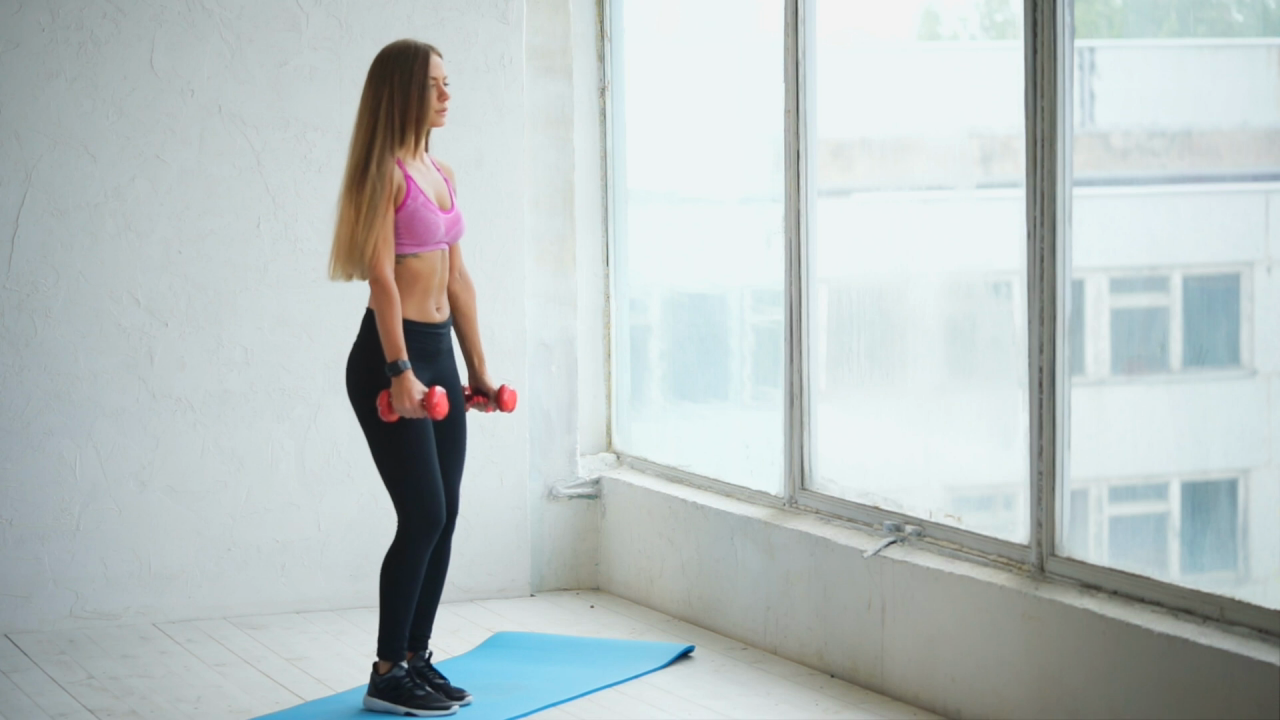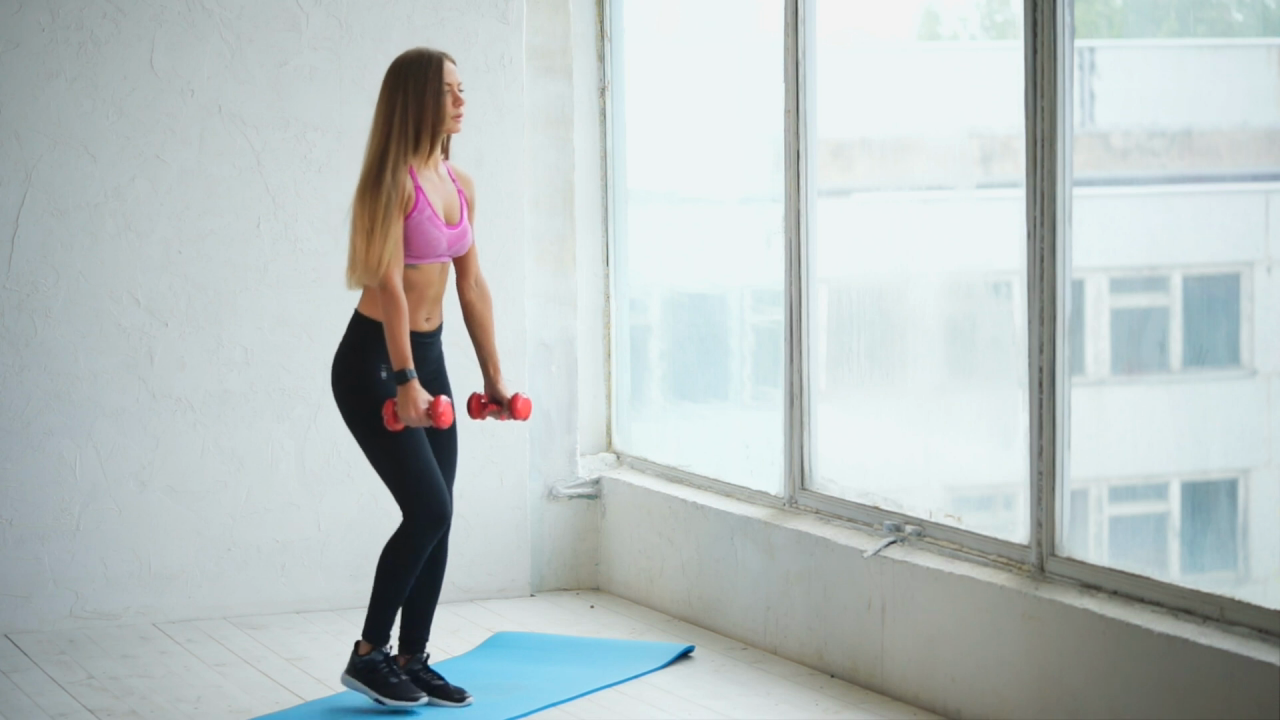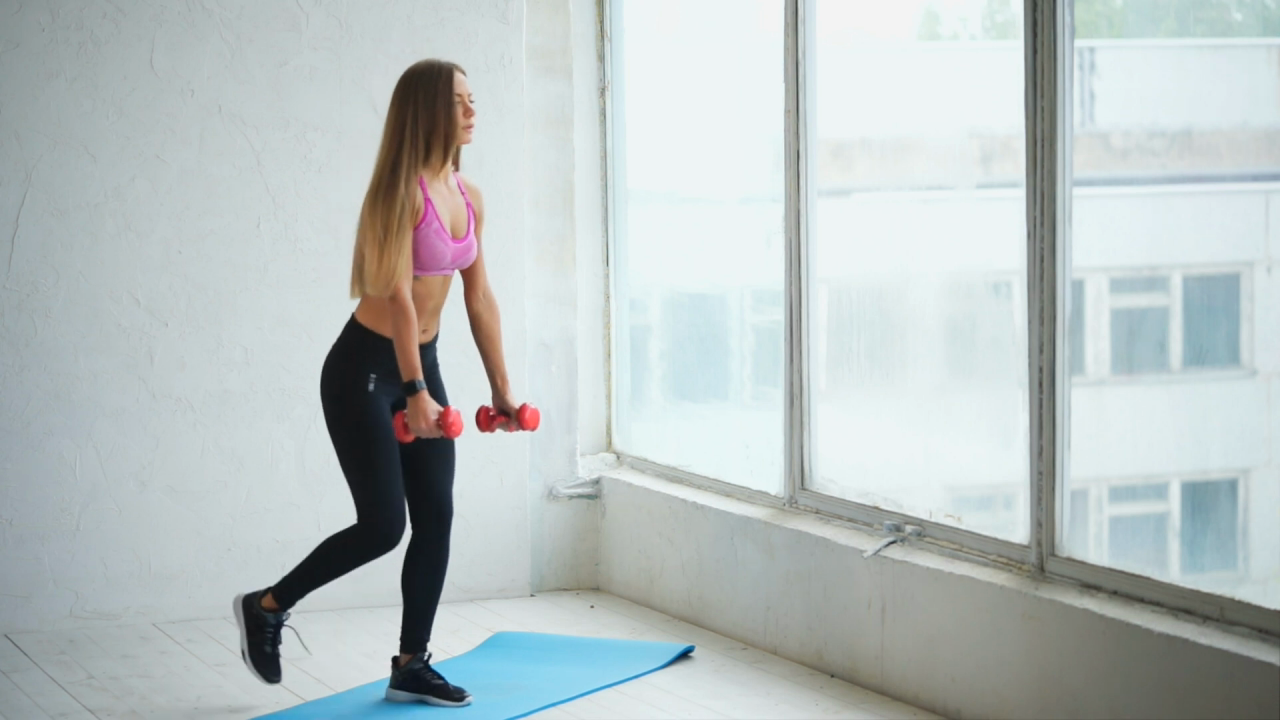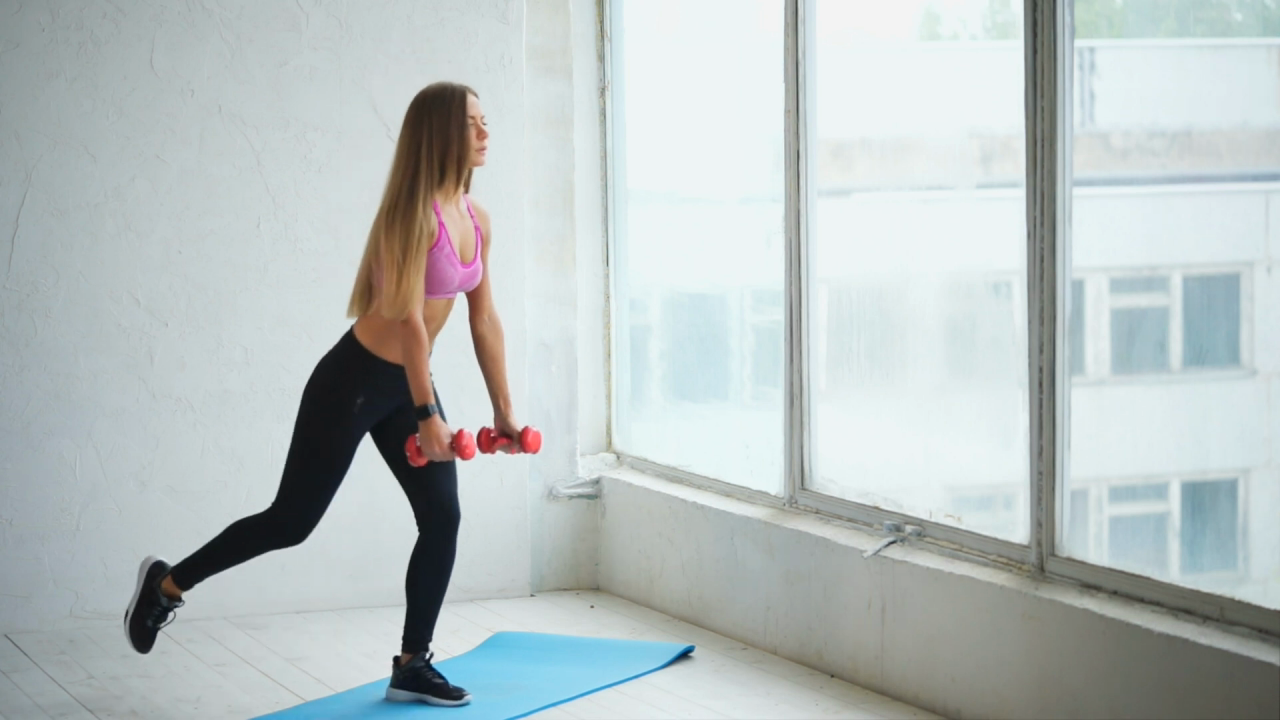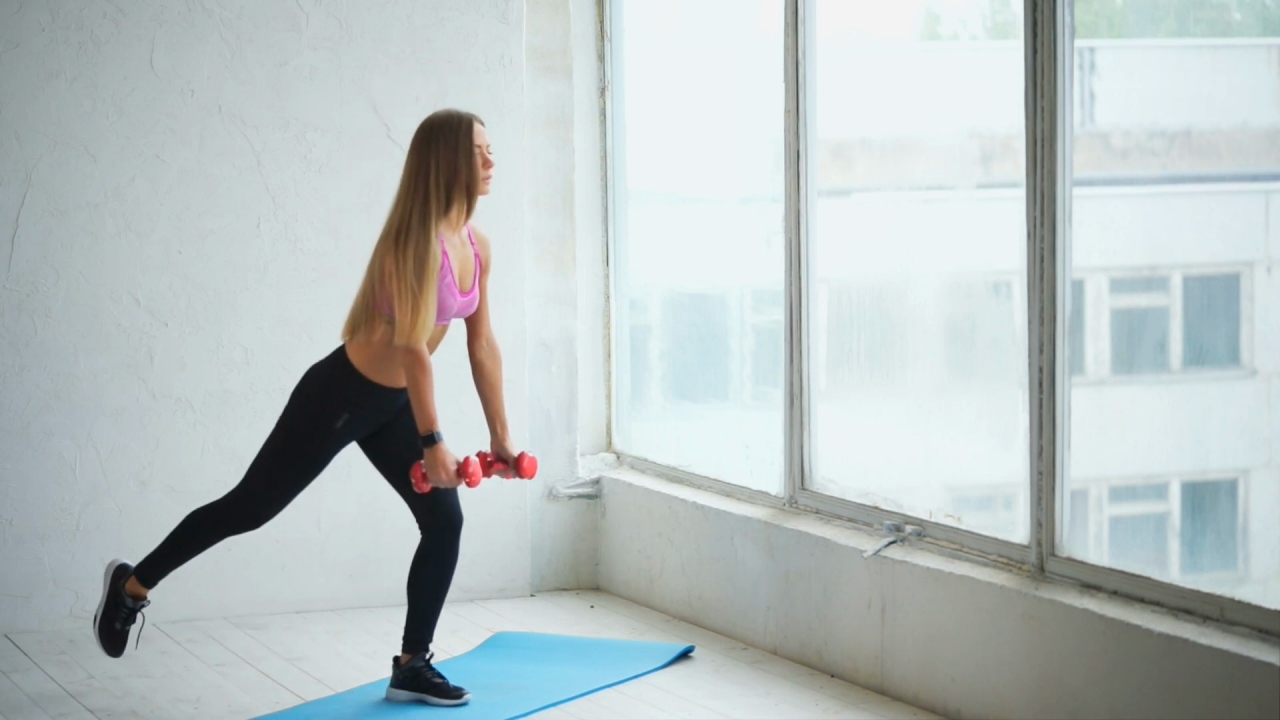
dt=0.3s
person 1, frame 1
left shoulder: (440, 173)
right shoulder: (381, 173)
right elbow: (380, 277)
left wrist: (476, 369)
right wrist: (399, 372)
left hip: (436, 352)
right hip: (387, 357)
left knee: (443, 517)
right knee: (422, 516)
left ankle: (415, 659)
person 1, frame 2
left shoulder: (460, 183)
right shoulder: (392, 182)
left elbow: (472, 286)
right elbow: (388, 286)
left wrist: (493, 377)
right wrist: (403, 380)
left hip: (427, 356)
right hip: (372, 362)
left knee: (436, 517)
right knee: (428, 510)
left ankle: (411, 660)
right ankle: (369, 655)
person 1, frame 3
left shoulder: (469, 192)
right shoulder: (401, 193)
left elbow: (480, 298)
right elbow: (400, 297)
left wrist: (502, 388)
right wrist: (415, 393)
left hip: (423, 362)
right hip: (361, 368)
left knee: (436, 519)
right knee: (380, 526)
left ankle: (411, 667)
right ankle: (264, 609)
person 1, frame 4
left shoulder: (477, 218)
right shoulder: (413, 216)
left elbow: (485, 319)
right elbow: (408, 320)
left wrist: (503, 411)
right wrist: (427, 416)
left hip: (404, 383)
right hip: (352, 382)
left knee: (443, 520)
right knee: (294, 520)
left ankle: (412, 664)
right ankle: (168, 583)
person 1, frame 5
left shoulder: (478, 245)
right shoulder: (412, 241)
left elbow: (482, 346)
right elbow: (413, 348)
left wrist: (500, 436)
right wrist: (432, 442)
left hip: (391, 403)
right hip: (339, 395)
left knee: (445, 522)
right knee: (247, 509)
left ankle: (412, 667)
right ankle: (130, 585)
